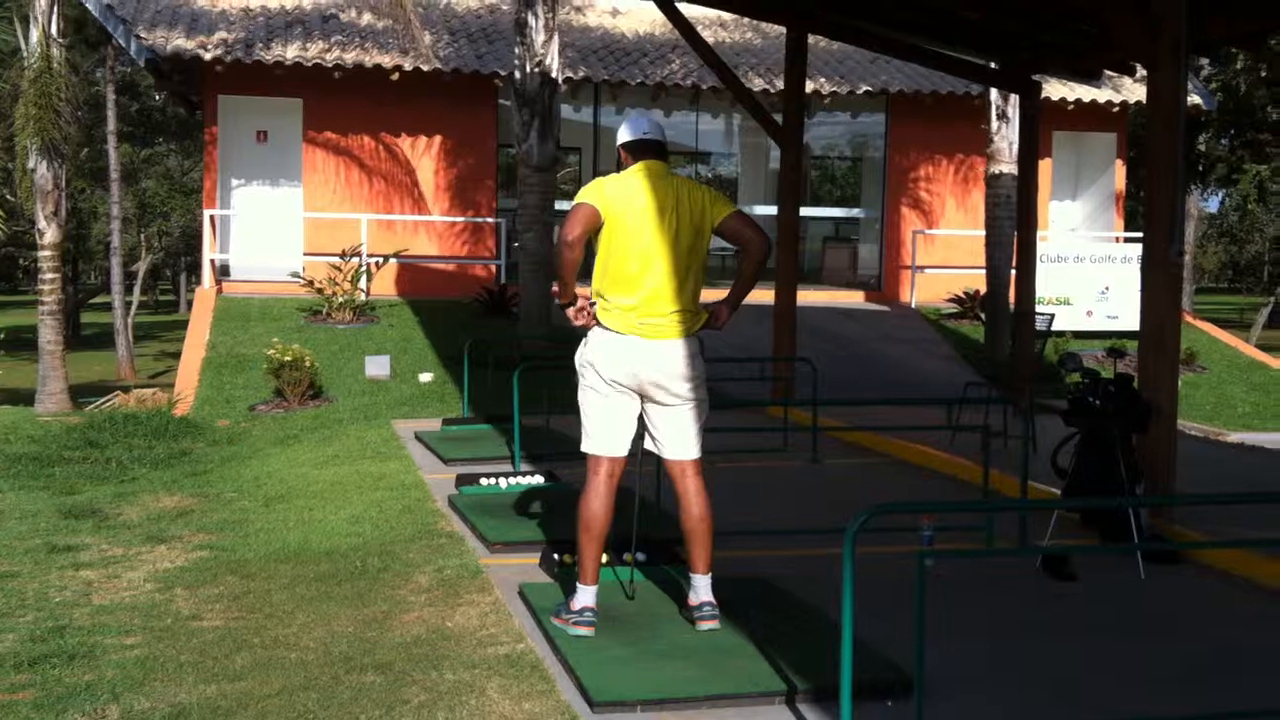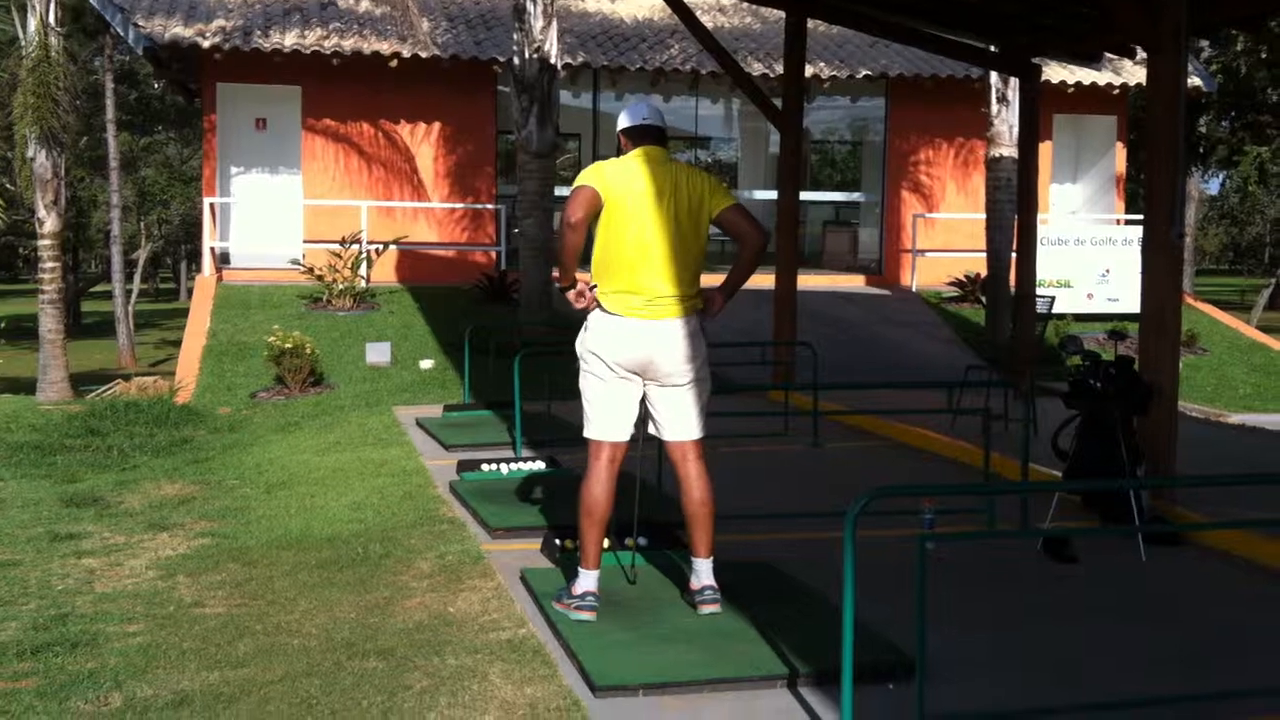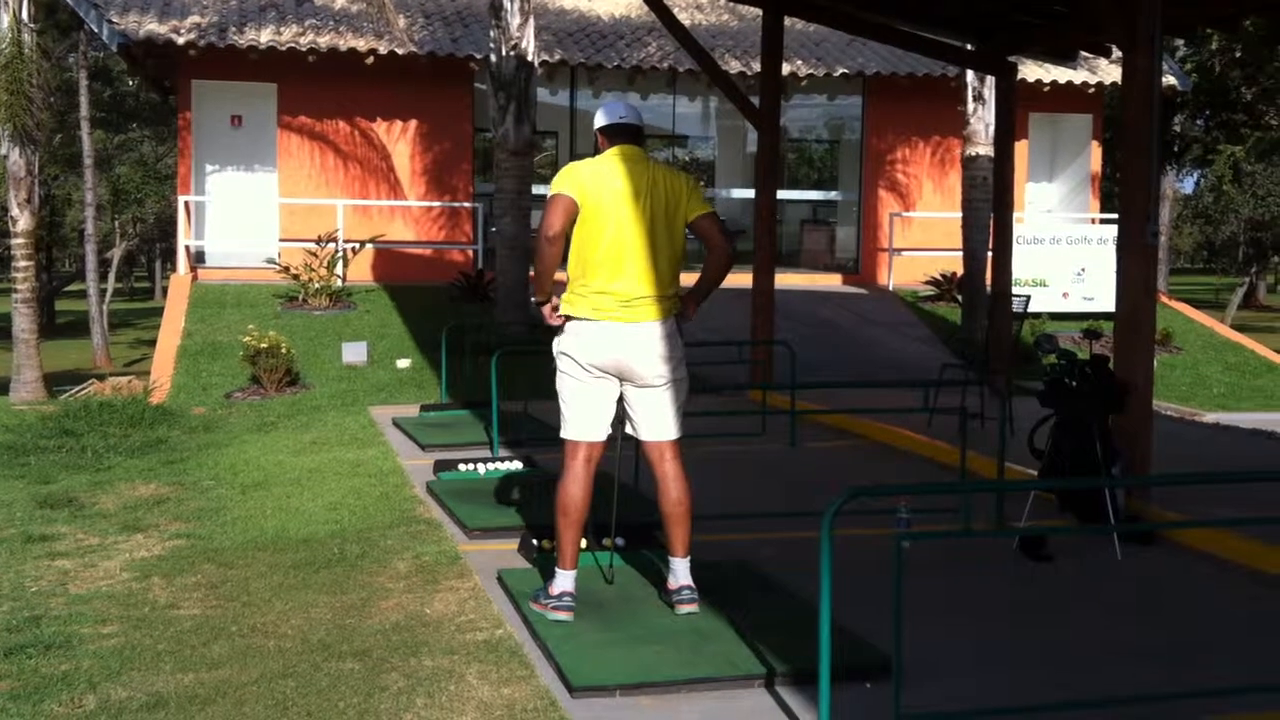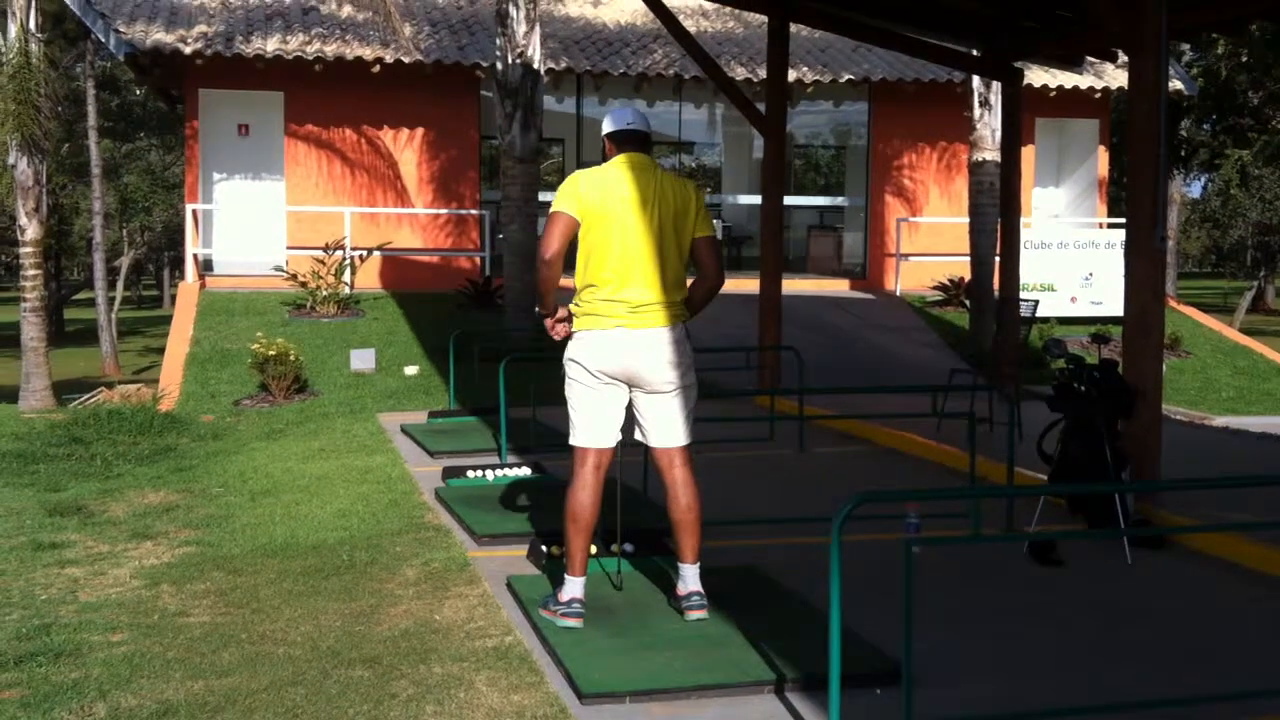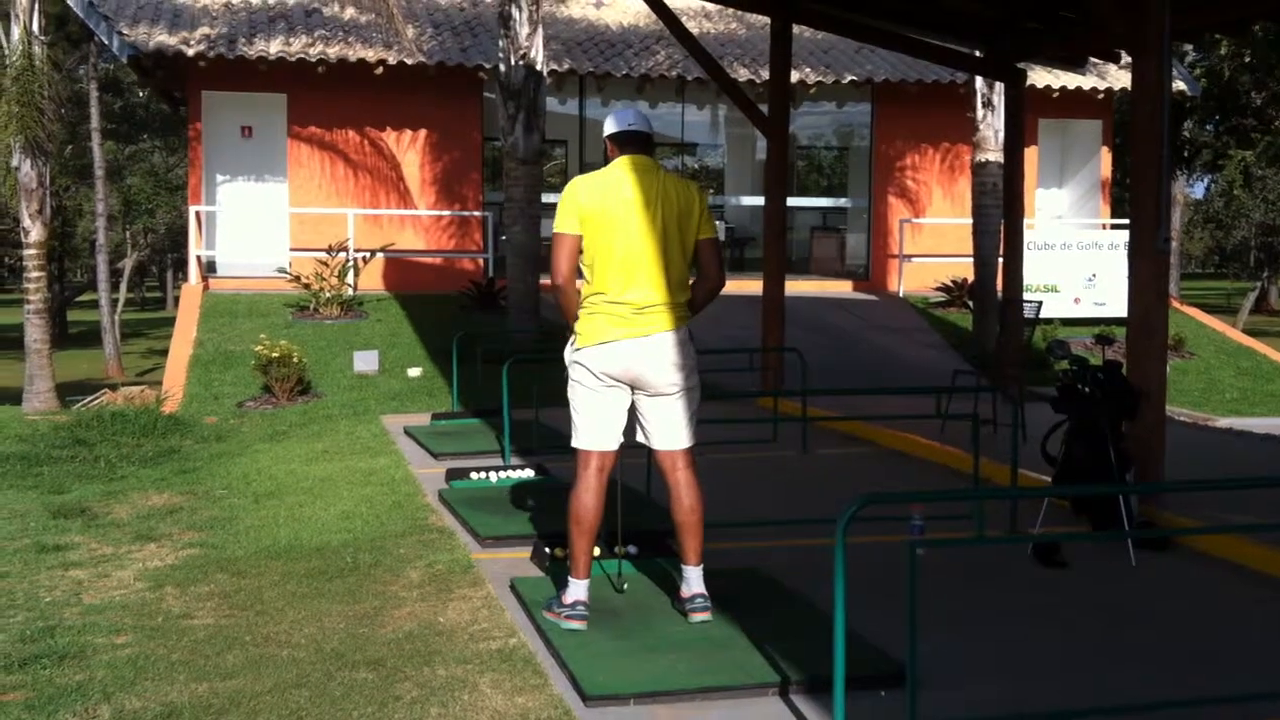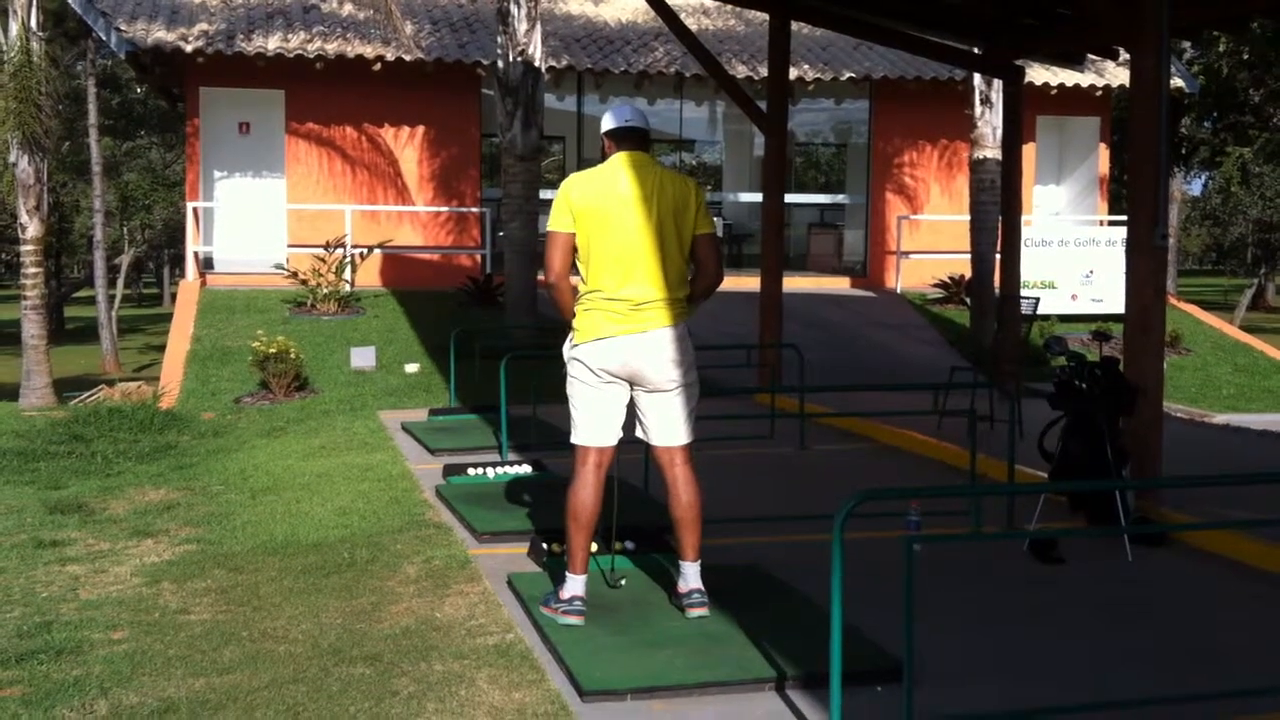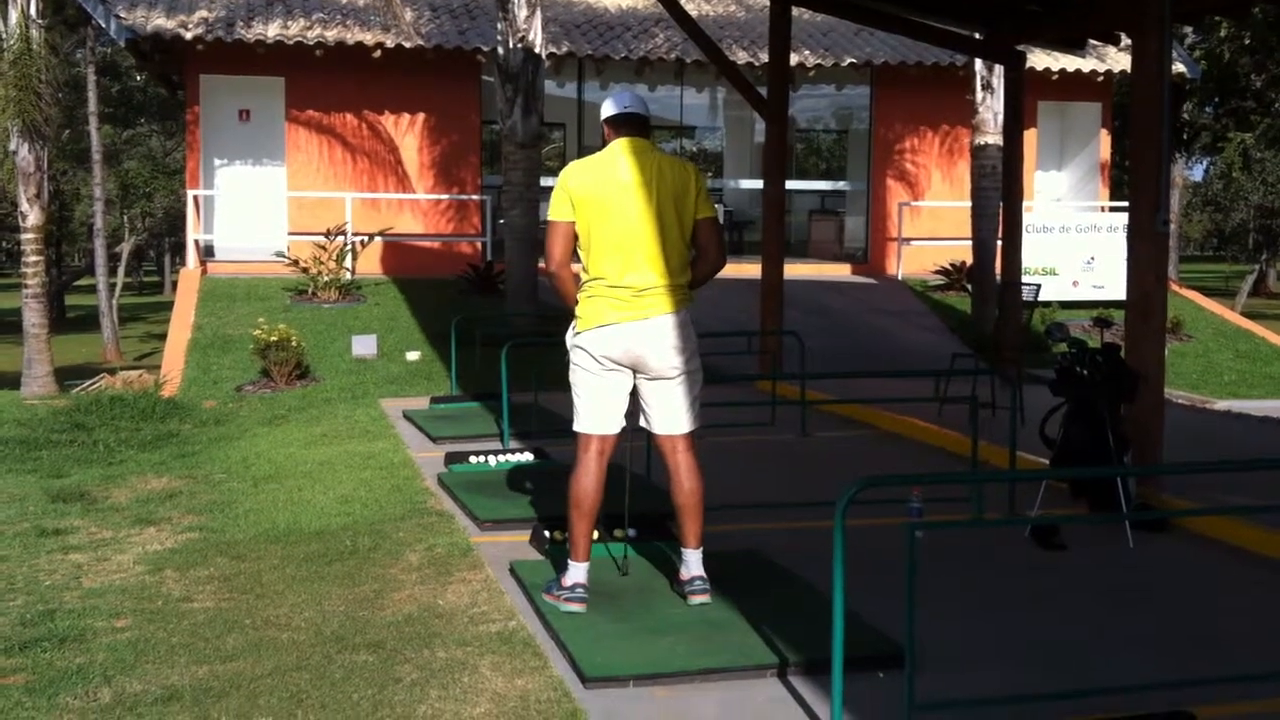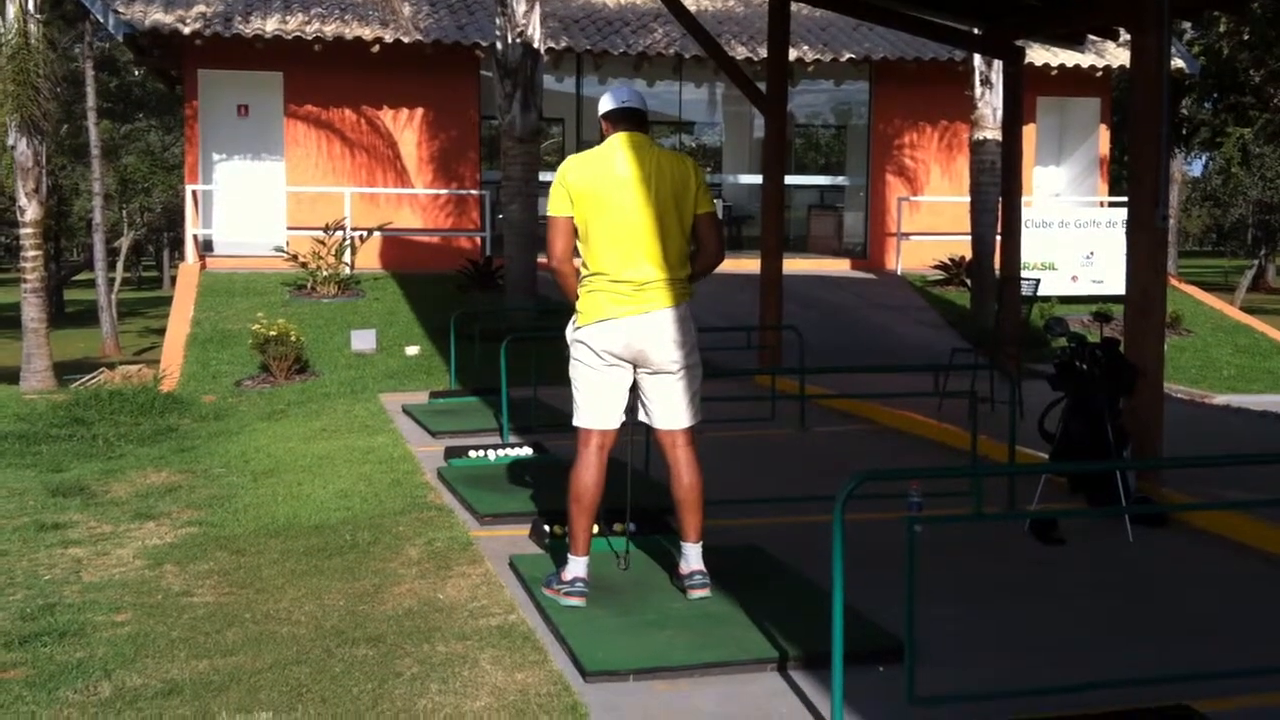
dt=0.3s
person 1, frame 1
left shoulder: (604, 189)
right shoulder: (699, 195)
left elbow: (571, 237)
right elbow: (758, 243)
left wrist: (568, 300)
right wrist: (728, 305)
left hip: (611, 347)
right hip: (677, 351)
left knee: (602, 473)
right knee: (688, 473)
left ankle: (584, 601)
right ankle: (703, 597)
person 1, frame 2
left shoulder: (604, 172)
right shoulder: (699, 181)
left elbow: (574, 218)
right elbow: (754, 236)
left wrist: (569, 283)
right wrist: (723, 294)
left hip: (612, 331)
right hip: (677, 333)
left knee: (604, 458)
right knee: (689, 456)
left ankle: (586, 586)
right ankle: (704, 580)
person 1, frame 3
left shoulder: (577, 173)
right shoulder: (677, 182)
left elbow: (550, 235)
right elbow: (722, 250)
left wrist: (544, 298)
right wrist: (690, 303)
left hip: (588, 332)
right hip: (654, 334)
left knee: (580, 458)
right knee: (666, 456)
left ankle: (563, 586)
right ankle: (682, 580)
person 1, frame 4
left shoulder: (582, 183)
right shoulder: (685, 191)
left elbow: (549, 254)
right elbow: (712, 275)
left wrist: (549, 310)
left hip: (595, 340)
right hip: (663, 339)
left knee: (589, 465)
right knee: (676, 462)
left ankle: (572, 593)
right ankle: (691, 586)
person 1, frame 5
left shoulder: (582, 189)
right shoulder: (687, 193)
left elbow: (562, 278)
right elbow: (712, 278)
left wrist: (582, 327)
left hip: (599, 345)
right hip: (666, 343)
left knee: (592, 468)
right knee: (679, 465)
left ankle: (576, 595)
right ankle: (694, 588)
person 1, frame 6
left shoulder: (577, 186)
right shoulder: (684, 188)
left elbow: (555, 274)
right elbow: (710, 272)
left wrist: (580, 321)
left hip: (597, 341)
right hip: (664, 338)
left knee: (590, 463)
right knee: (677, 461)
left ankle: (573, 591)
right ankle: (692, 584)
person 1, frame 7
left shoulder: (576, 174)
right shoulder: (684, 173)
left elbow: (556, 263)
right elbow: (712, 255)
left hip: (599, 329)
right hip: (667, 326)
left knee: (592, 452)
right knee: (679, 448)
left ankle: (576, 578)
right ankle: (694, 572)
person 1, frame 8
left shoulder: (575, 168)
right shoulder: (683, 167)
left elbow: (558, 259)
right elbow: (712, 249)
left hip: (600, 323)
right hip: (668, 319)
left knee: (593, 446)
right knee: (679, 443)
left ankle: (575, 572)
right ankle: (694, 565)
